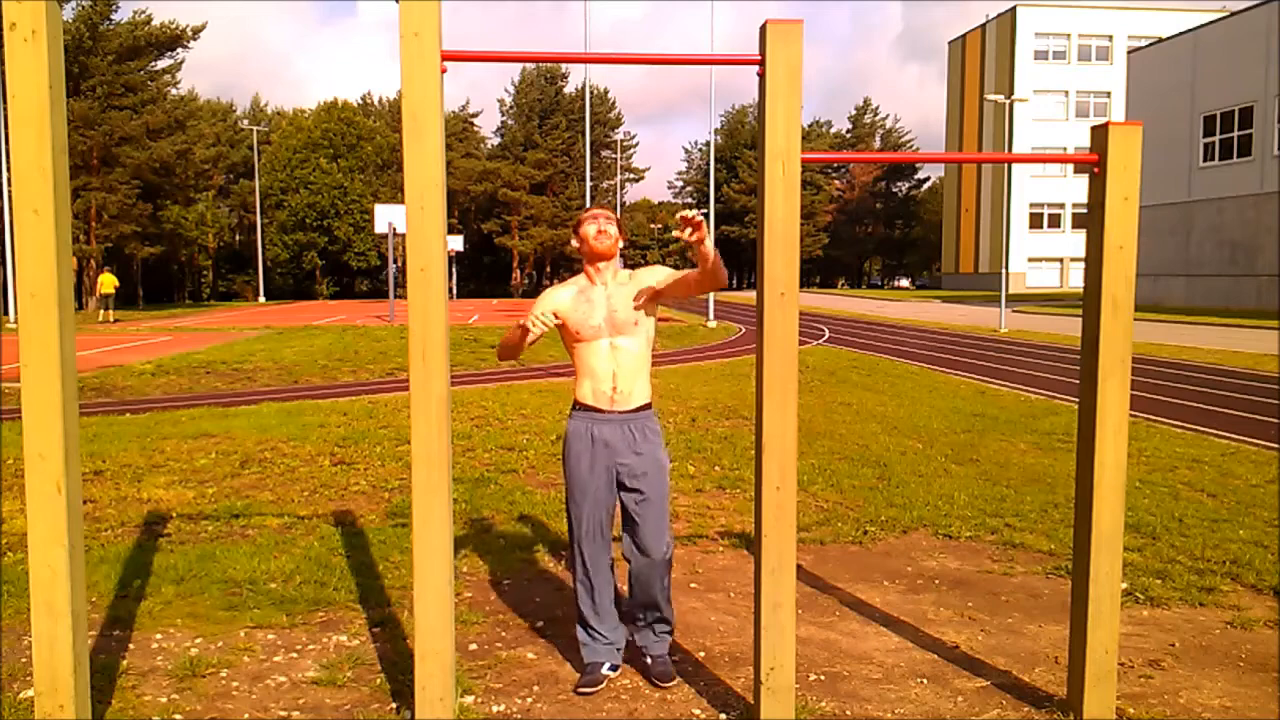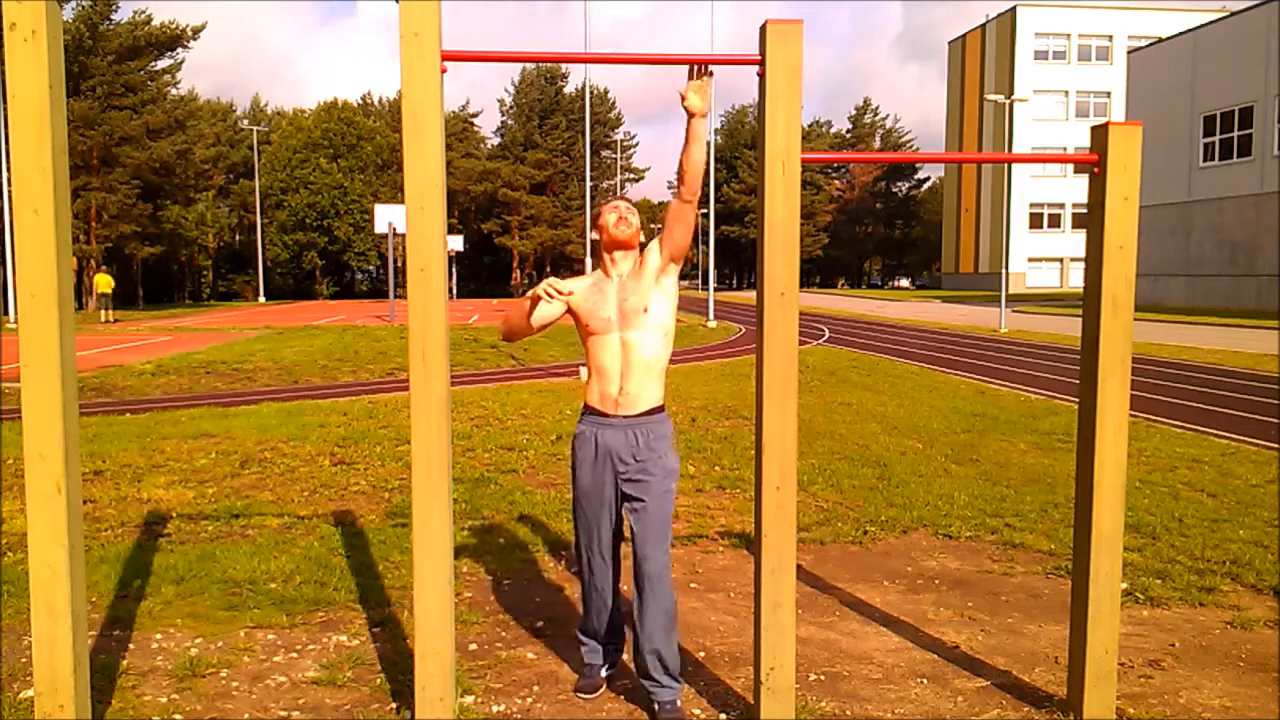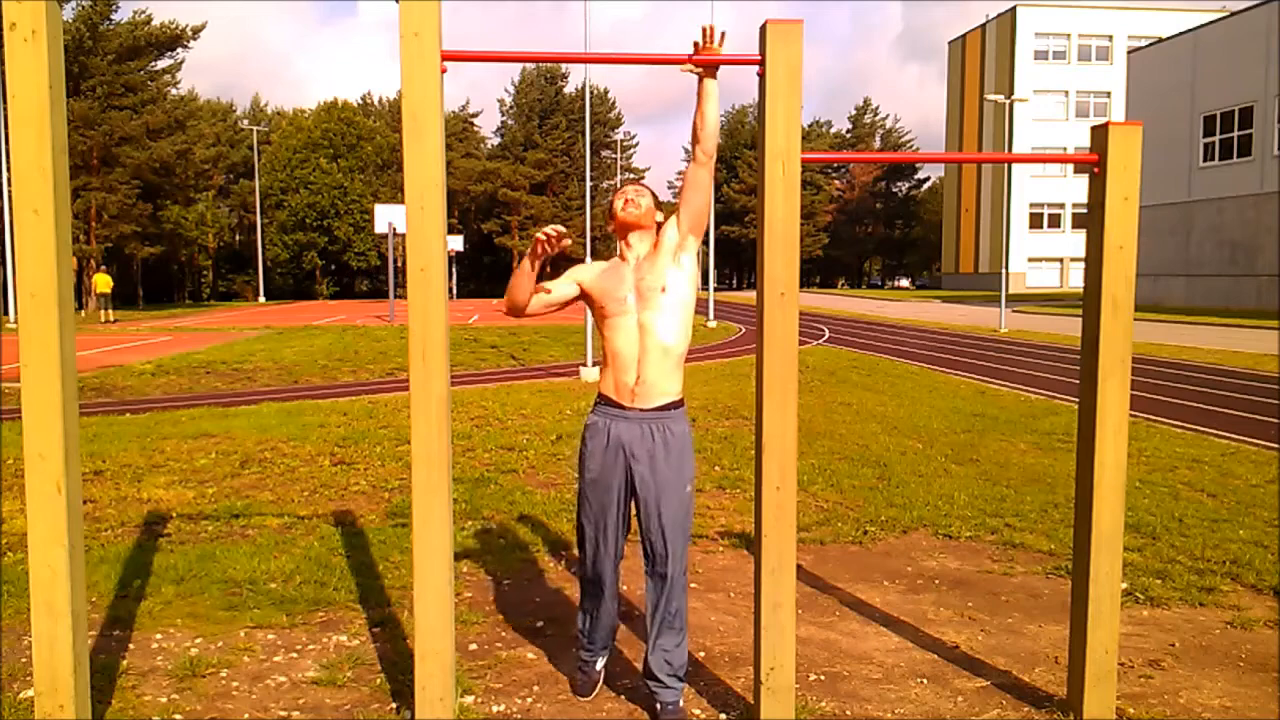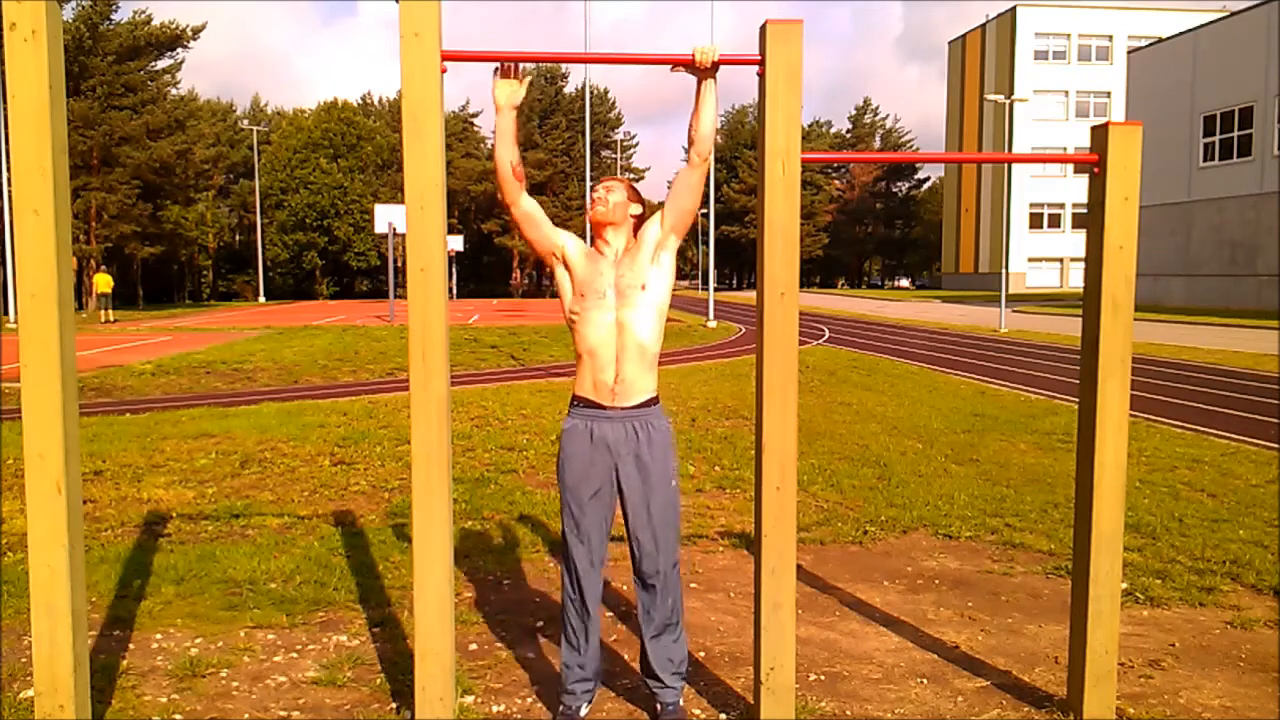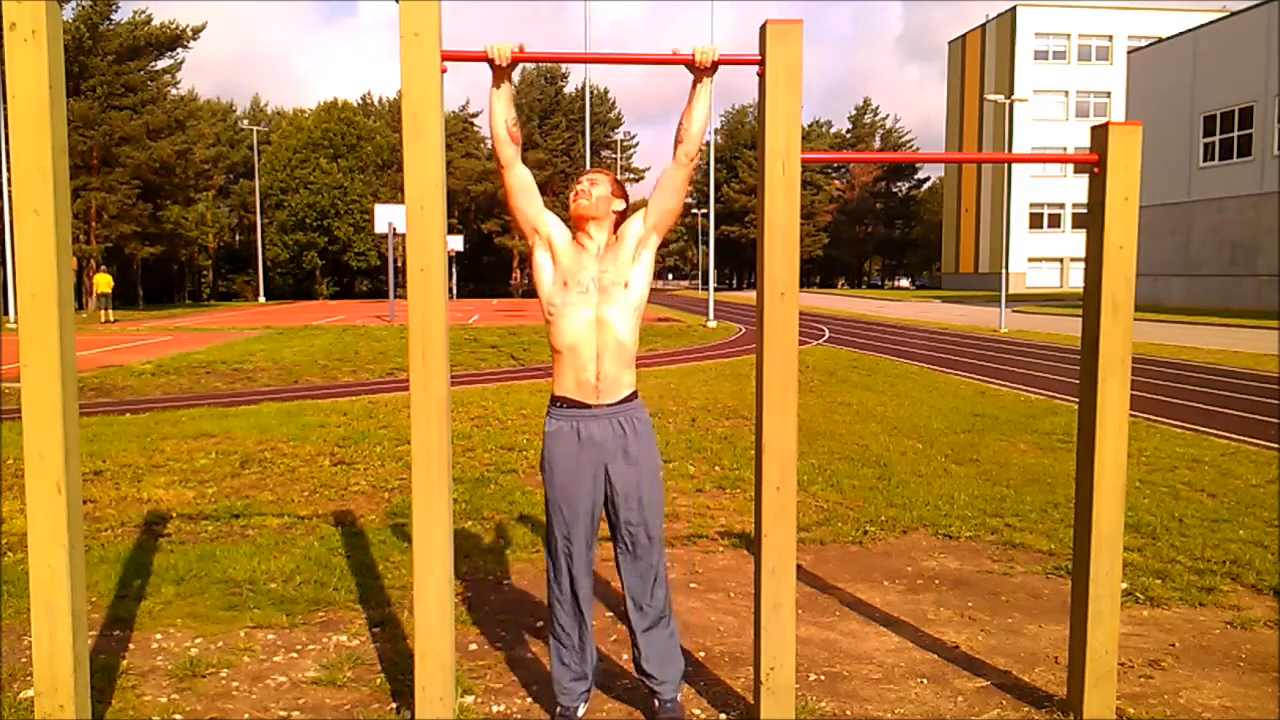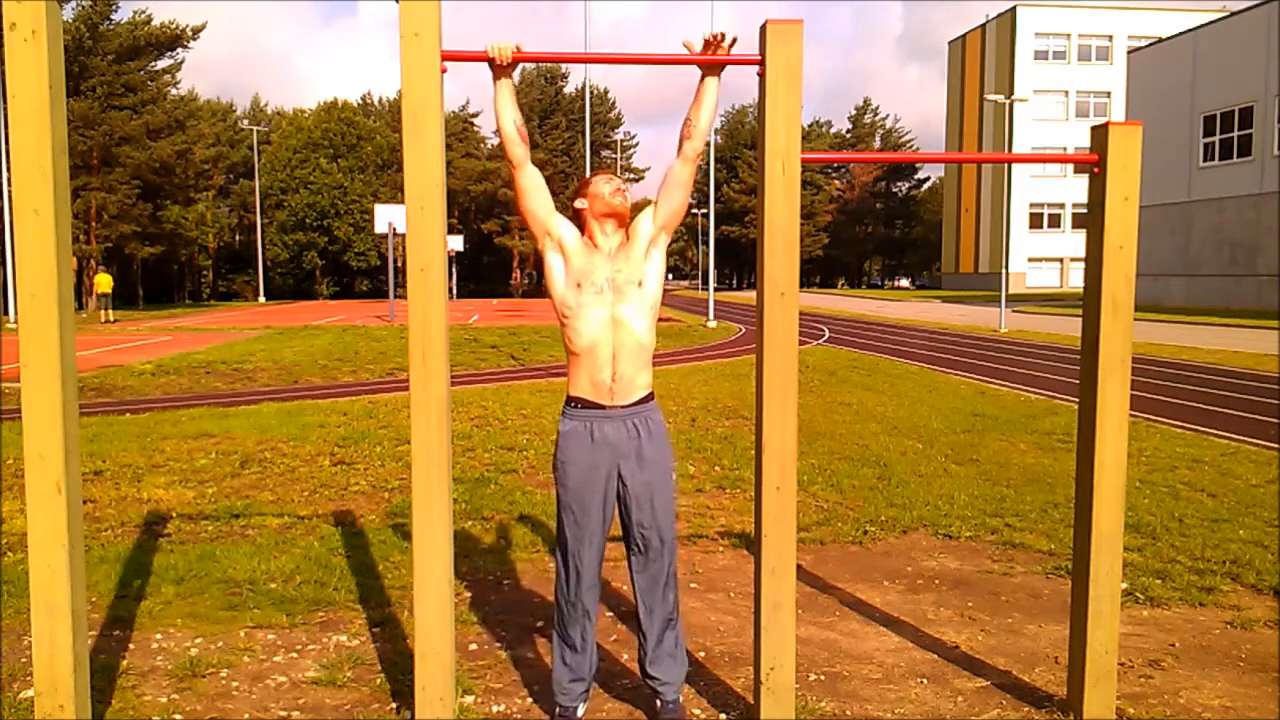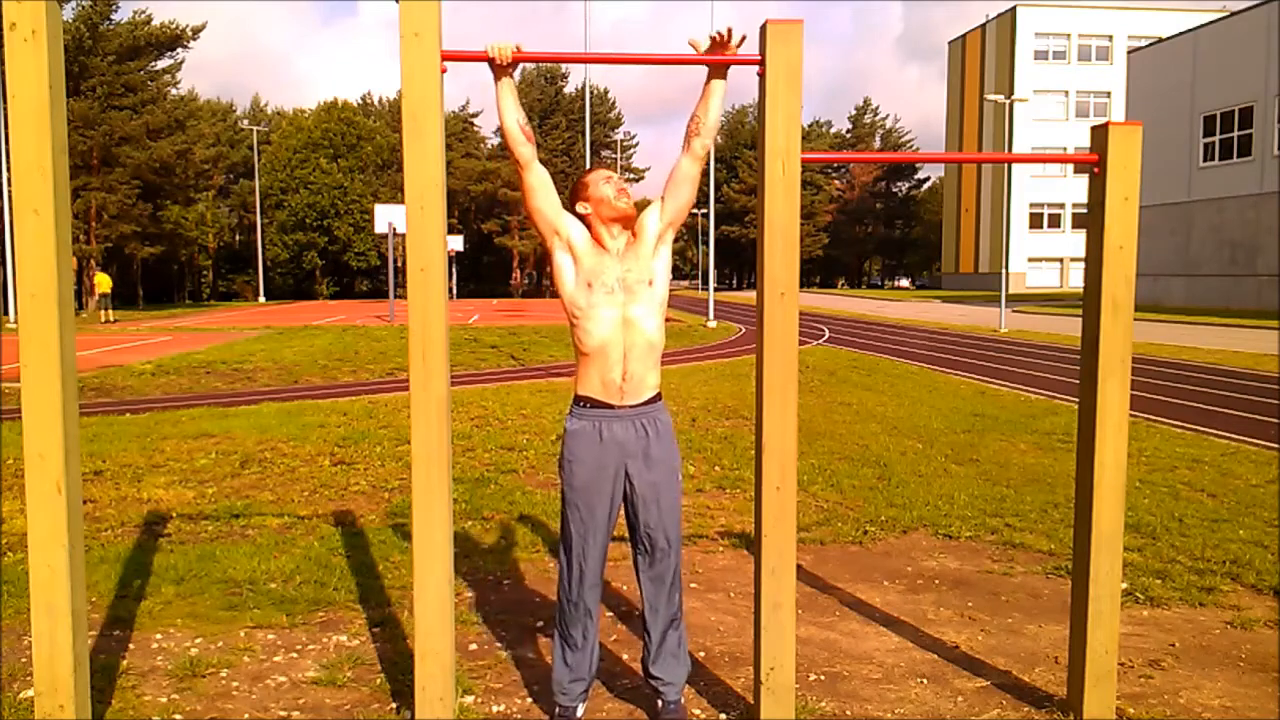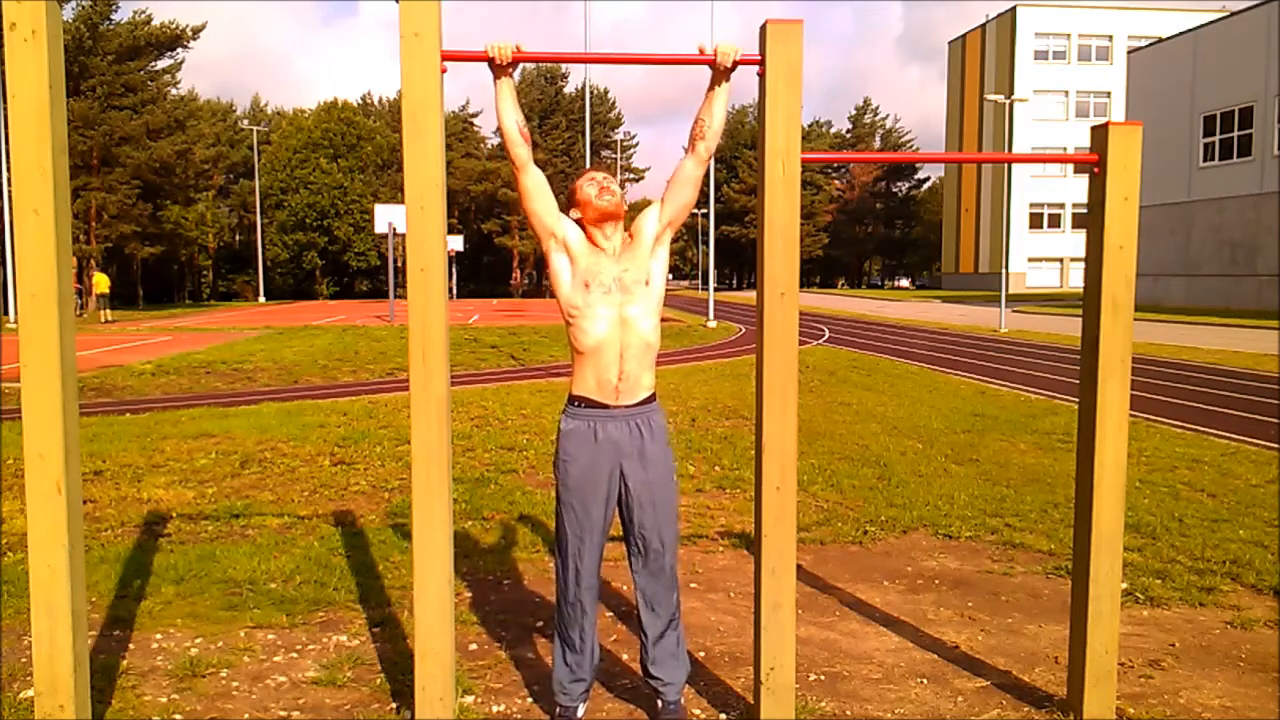
dt=0.4s
person 1, frame 1
left shoulder: (649, 280)
right shoulder: (561, 297)
left elbow: (714, 282)
right elbow: (506, 351)
left wrist: (703, 244)
right wrist: (524, 326)
left hip: (641, 428)
right hip: (587, 430)
left knee: (653, 546)
right knee: (590, 546)
left ankle: (652, 635)
right ankle: (601, 653)
person 1, frame 2
left shoulder: (663, 267)
right shoulder: (576, 289)
left elbow: (688, 195)
right elbow: (509, 331)
left wrist: (697, 118)
right wrist: (535, 297)
left hip: (650, 436)
right hip: (594, 434)
left knee: (652, 561)
right knee: (596, 557)
right ankle: (599, 656)
person 1, frame 3
left shoulder: (681, 245)
right shoulder: (593, 274)
left elbow: (703, 156)
right elbow: (517, 306)
left wrist: (708, 80)
right wrist: (534, 256)
left hip: (666, 429)
right hip: (607, 427)
left knee: (668, 560)
right knee: (598, 550)
right ankle: (593, 649)
person 1, frame 4
left shoulder: (658, 245)
right shoulder: (567, 255)
left elbow: (697, 159)
right elbow: (513, 188)
left wrist: (706, 81)
right wrist: (506, 107)
left hip: (646, 426)
right hip: (584, 426)
left knee: (657, 561)
right knee: (582, 561)
person 1, frame 5
left shoulder: (639, 241)
right shoulder: (549, 242)
left elbow: (685, 157)
right elbow: (509, 156)
left wrist: (702, 80)
right wrist: (501, 79)
left hip: (628, 423)
right hip: (567, 426)
left knee: (645, 558)
right knee: (570, 563)
person 1, frame 6
left shoulder: (651, 238)
right shoulder: (561, 243)
left elbow: (689, 153)
right elbow: (518, 156)
left wrist: (710, 75)
right wrist: (503, 79)
left hip: (644, 424)
right hip: (582, 427)
left knee: (656, 559)
right knee: (578, 563)
person 1, frame 7
left shoulder: (656, 235)
right shoulder: (567, 243)
left elbow: (695, 149)
right elbow: (524, 156)
left wrist: (716, 75)
right wrist: (503, 79)
left hip: (651, 423)
right hip: (590, 427)
left knee: (661, 559)
right knee: (581, 563)
person 1, frame 8
left shoulder: (653, 235)
right shoulder: (564, 244)
left elbow: (699, 151)
right elbow: (522, 159)
left wrist: (720, 80)
right wrist: (504, 81)
left hip: (645, 424)
right hip: (584, 427)
left knee: (657, 560)
right knee: (578, 564)
